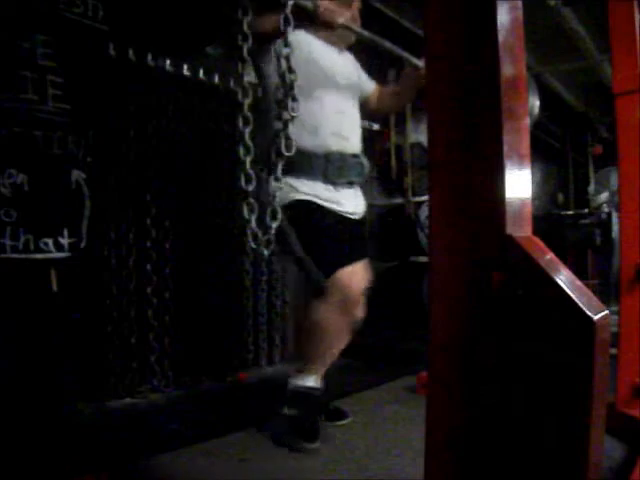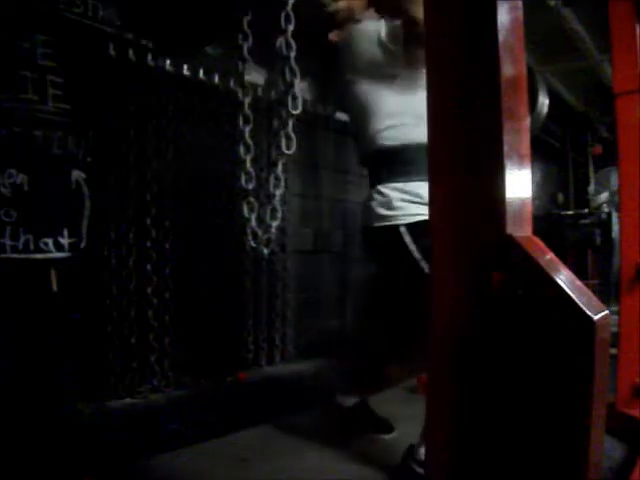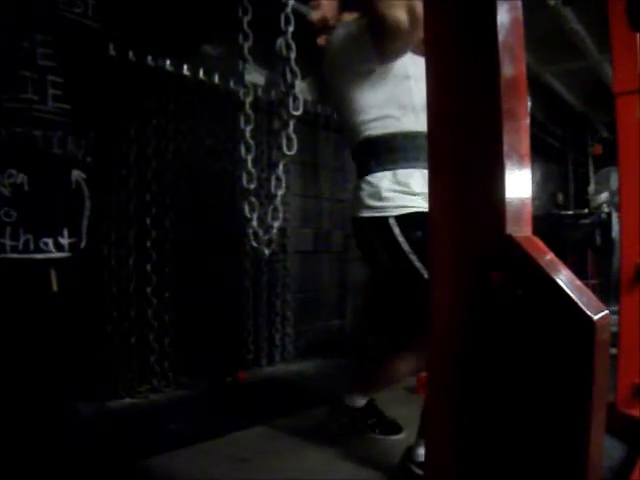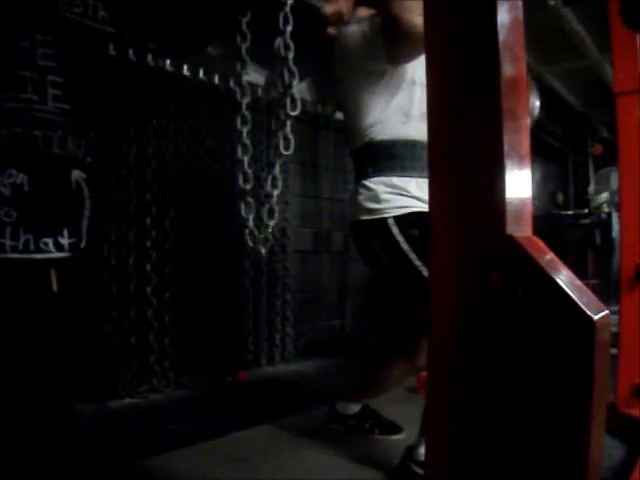
dt=0.7s
person 1, frame 1
left shoulder: (346, 62)
right shoulder: (290, 42)
left elbow: (383, 99)
left wrist: (424, 73)
left hip: (346, 198)
right hip: (302, 192)
left knee: (353, 309)
right knee: (346, 288)
left ankle: (305, 391)
right ankle: (305, 388)
person 1, frame 2
left shoulder: (397, 48)
right shoulder: (369, 38)
left hip: (425, 215)
right hip: (409, 215)
left knee: (417, 338)
left ankle: (355, 398)
person 1, frame 3
left shoulder: (413, 57)
right shoulder: (352, 40)
left hip: (419, 210)
right hip: (398, 210)
left knee: (419, 338)
left ankle: (357, 401)
person 1, frame 4
left shoulder: (413, 57)
right shoulder: (362, 39)
left hip: (422, 212)
right hip: (397, 212)
left knee: (416, 343)
left ankle: (349, 408)
